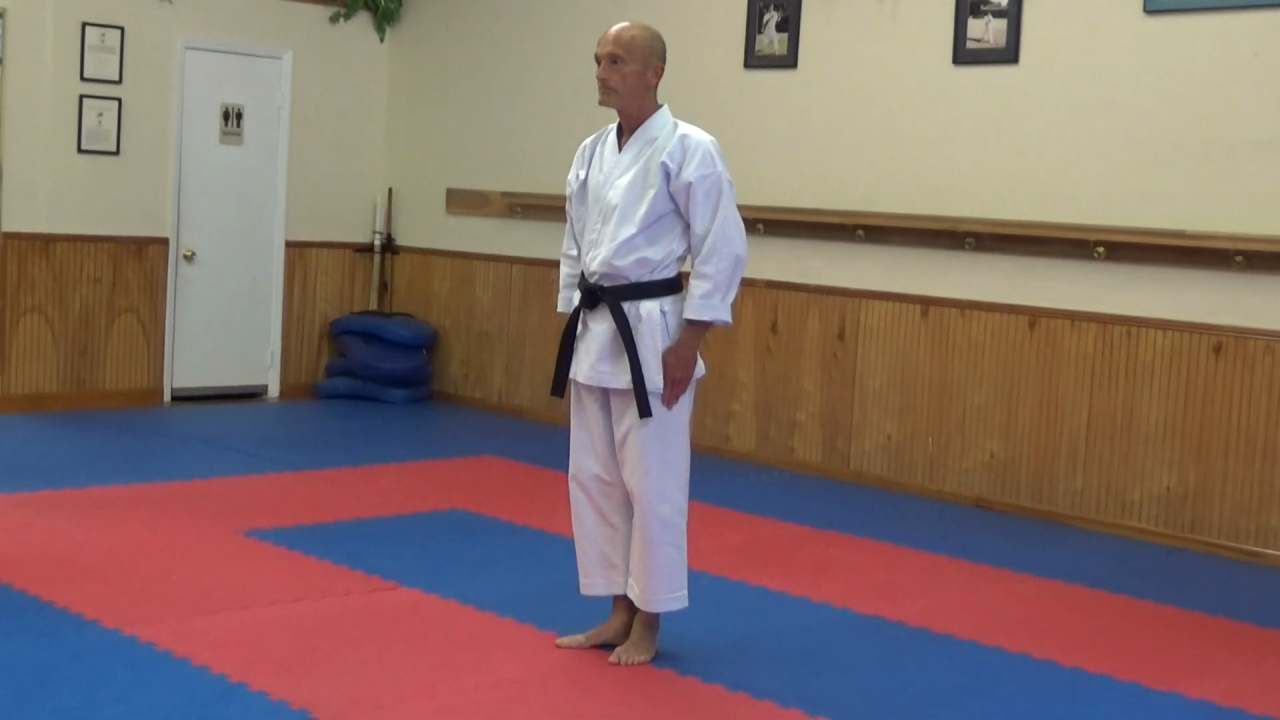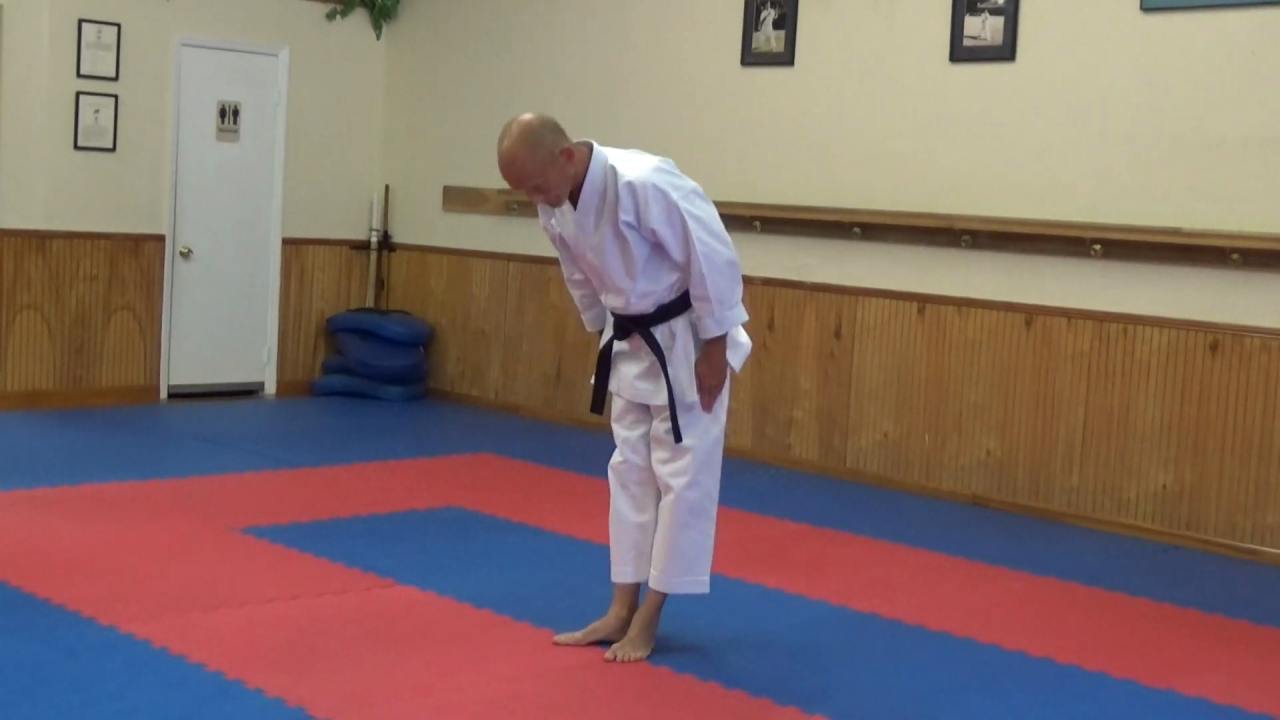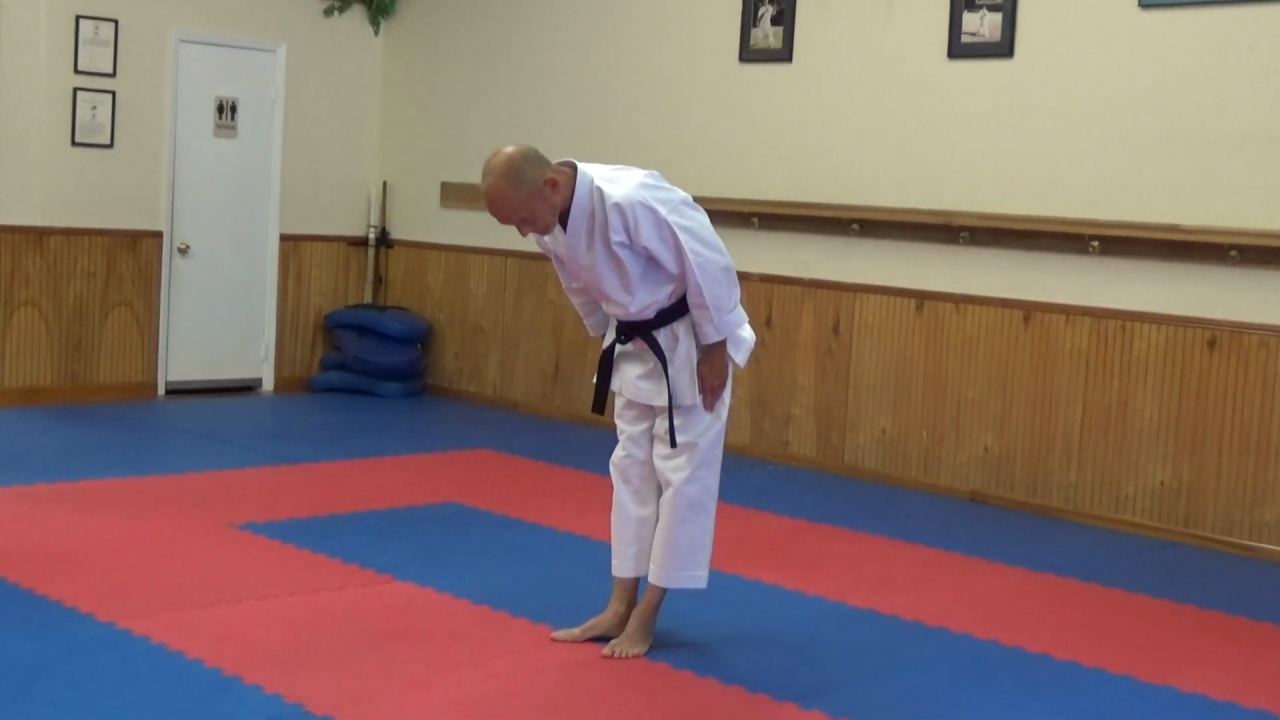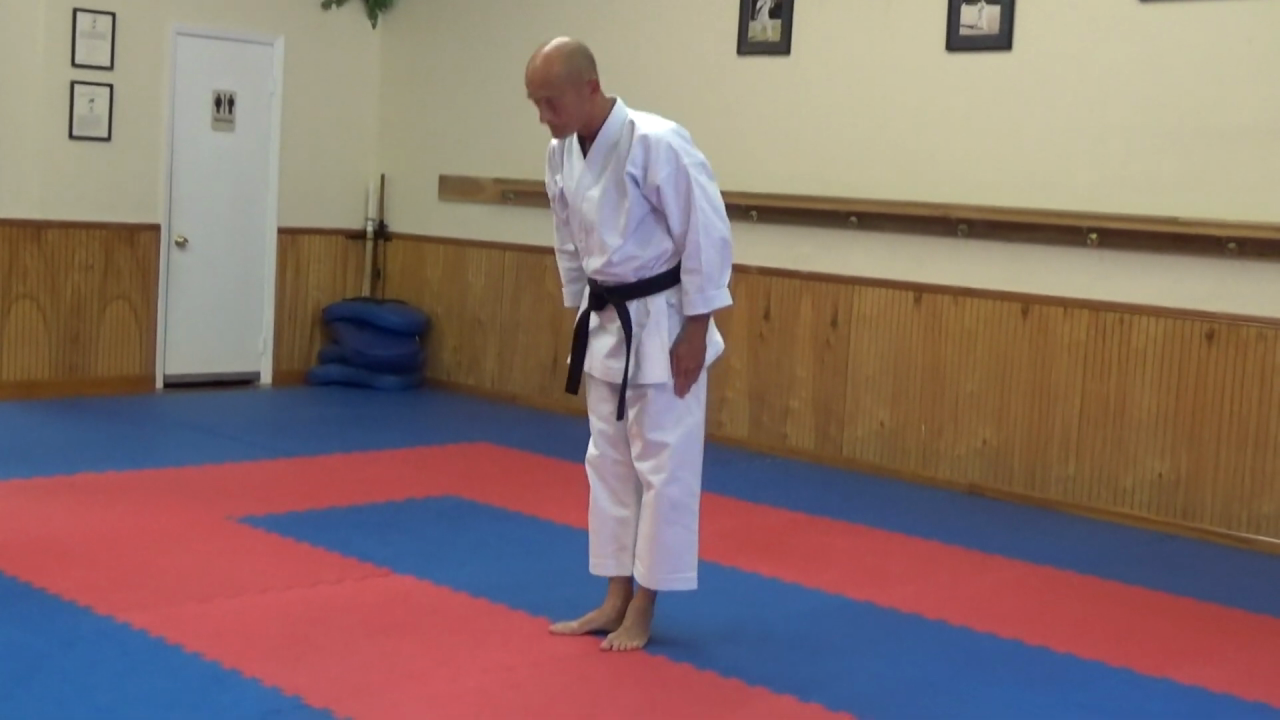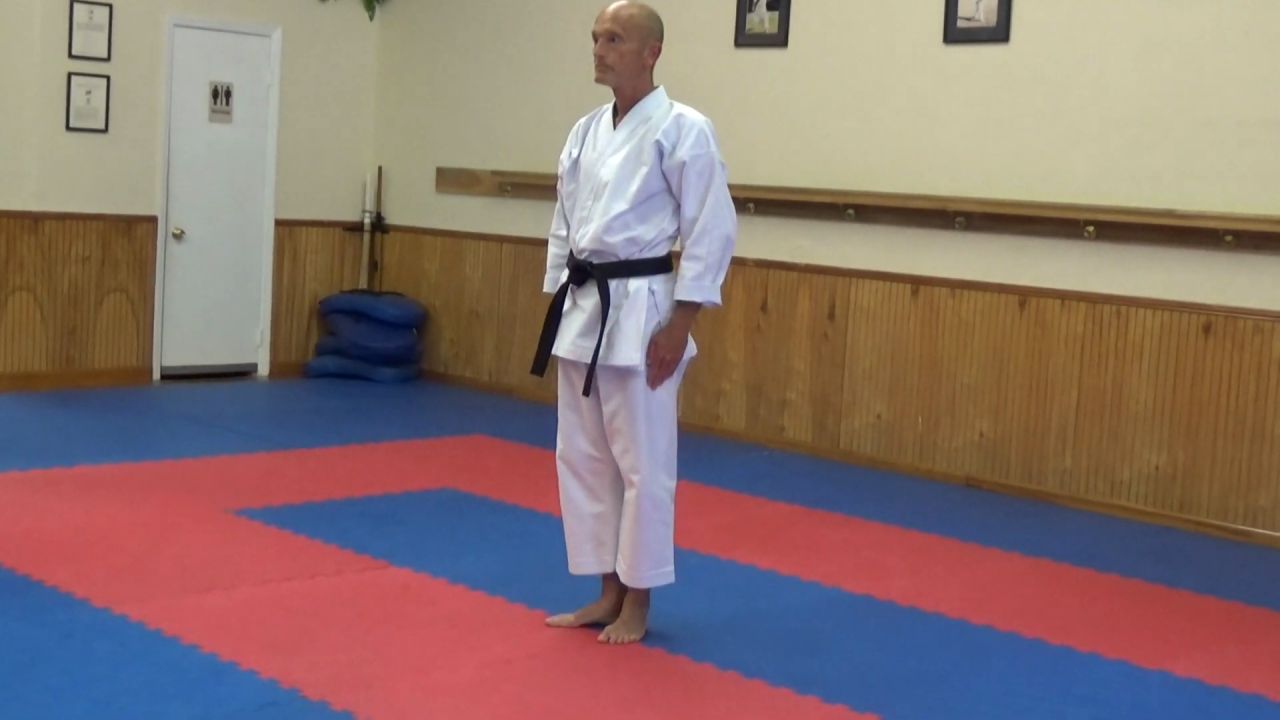
dt=1s
person 1, frame 1
left shoulder: (689, 148)
right shoulder: (591, 151)
left elbow: (722, 250)
left wrist: (688, 342)
right wrist: (574, 323)
left hip: (651, 331)
right hip: (592, 330)
left knee: (651, 483)
right knee: (593, 478)
left ankle: (647, 622)
right ankle: (618, 612)
person 1, frame 2
left shoulder: (645, 183)
right shoulder: (555, 202)
left elbow: (714, 260)
left wrist: (713, 349)
right wrist: (609, 340)
left hip: (685, 341)
right hip: (632, 344)
left knee: (682, 474)
right knee: (630, 471)
left ankle: (648, 618)
right ankle: (621, 610)
person 1, frame 3
left shoulder: (630, 199)
right shoulder: (550, 219)
left elbow: (708, 264)
left wrist: (714, 350)
right wrist: (613, 343)
left hip: (691, 338)
right hip: (636, 343)
left knee: (682, 471)
right knee: (632, 468)
left ankle: (646, 615)
right ankle: (620, 607)
person 1, frame 4
left shoulder: (657, 143)
right shoulder: (561, 154)
left elbow: (707, 237)
left wrist: (695, 332)
right wrist: (586, 315)
left hip: (663, 323)
right hip: (606, 323)
left knee: (663, 466)
right knee: (608, 462)
left ankle: (642, 608)
right ankle: (615, 600)
person 1, frame 5
left shoulder: (683, 129)
right shoulder: (585, 130)
left elbow: (712, 232)
left wrist: (679, 324)
right wrist: (559, 304)
left hip: (639, 309)
right hip: (580, 307)
left knee: (641, 461)
right knee: (582, 456)
left ankle: (636, 602)
right ankle: (607, 592)
